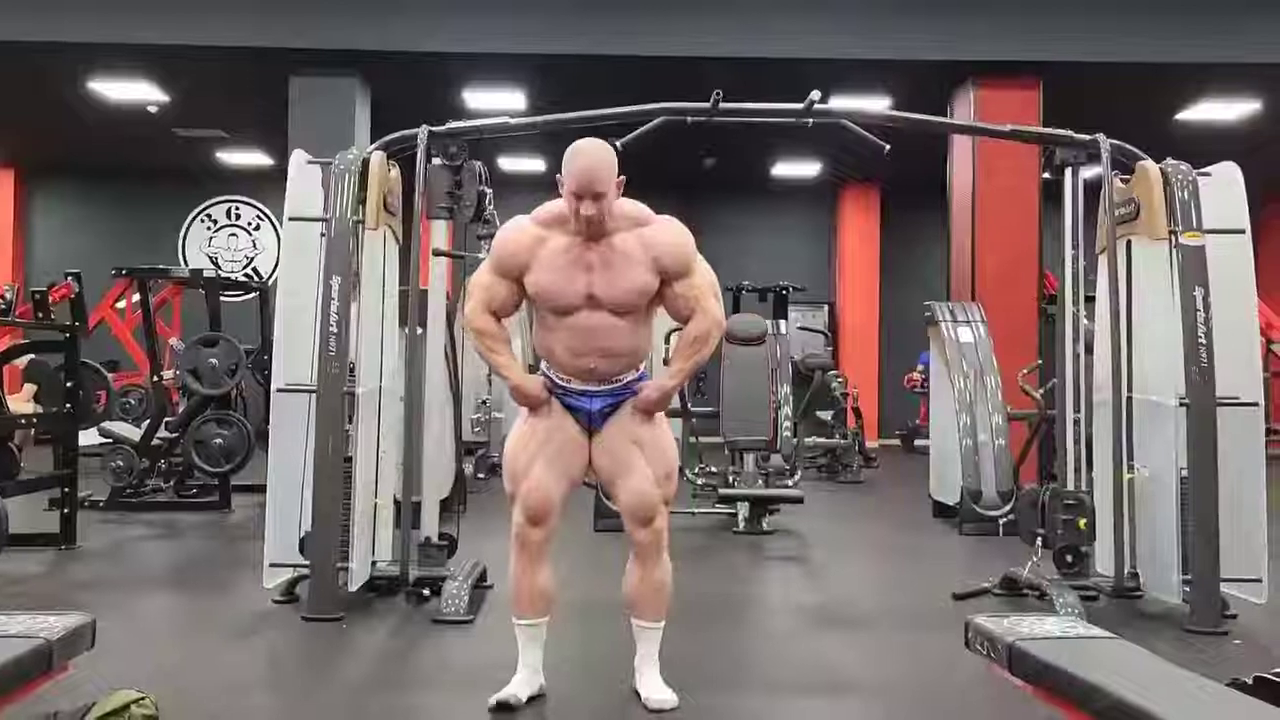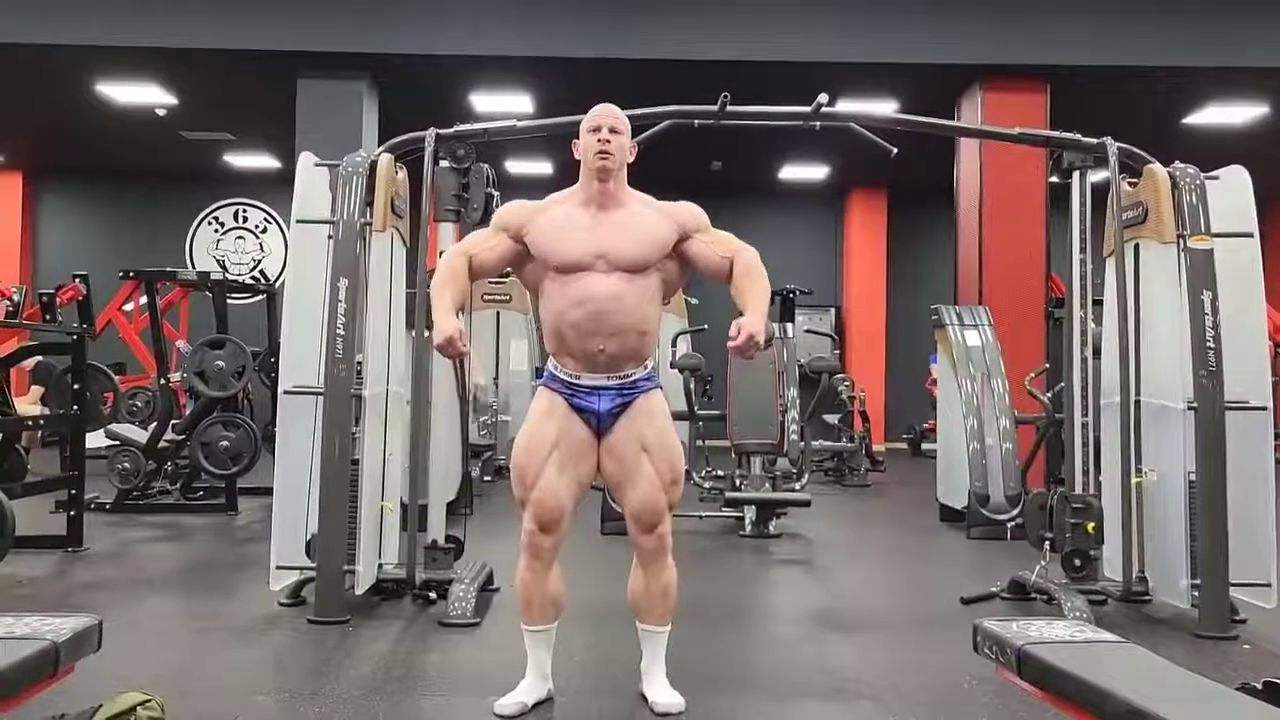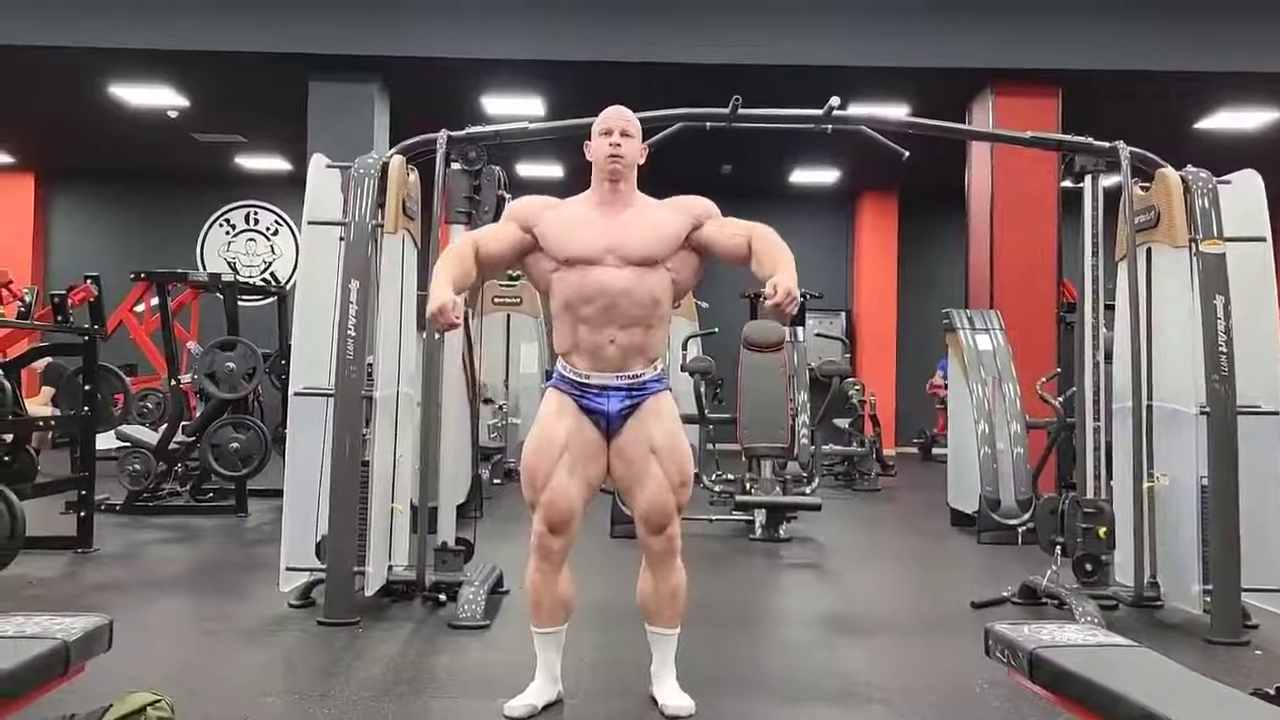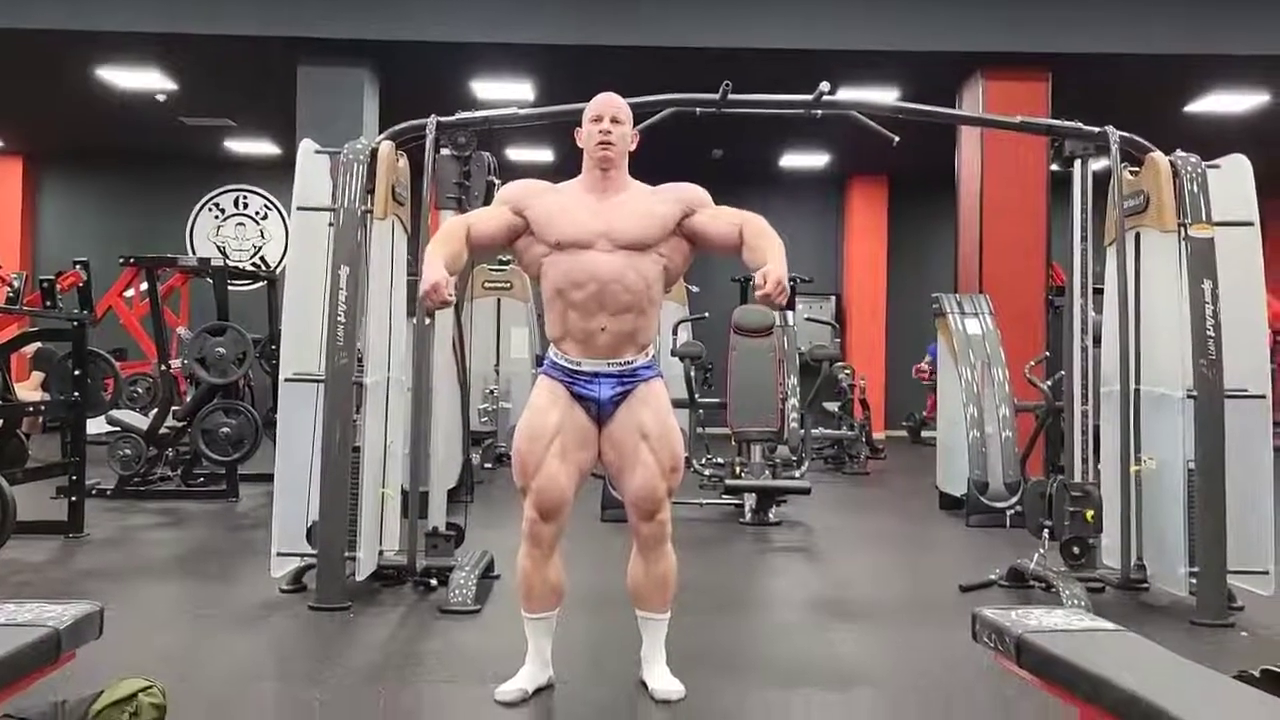
dt=1s
person 1, frame 1
left shoulder: (661, 238)
right shoulder: (523, 238)
left elbow: (707, 314)
right elbow: (479, 310)
left wrist: (670, 383)
right wrist: (515, 377)
left hip: (631, 398)
right hip: (552, 397)
left knee: (650, 529)
right knee: (528, 526)
left ankle: (647, 670)
right ankle: (528, 671)
person 1, frame 2
left shoulder: (671, 218)
right shoulder: (531, 217)
left elbow: (739, 258)
right elbow: (461, 259)
left wrist: (754, 315)
right wrist: (445, 315)
left hip: (637, 394)
right hip: (561, 393)
left knee: (653, 533)
right knee: (538, 532)
person 1, frame 3
left shoulder: (680, 215)
right shoulder: (541, 214)
left elbow: (756, 238)
right elbow: (471, 247)
left wrist: (783, 275)
right wrist: (444, 287)
left hip: (646, 396)
right hip: (570, 395)
left knee: (662, 535)
right knee: (548, 533)
person 1, frame 4
left shoulder: (672, 201)
right shoulder: (532, 199)
left elbow: (746, 225)
right elbow: (461, 228)
left wrist: (773, 262)
right wrist: (436, 265)
left hip: (637, 382)
right hip: (561, 380)
left knee: (652, 519)
right knee: (539, 518)
left ankle: (653, 661)
right ankle: (536, 662)
